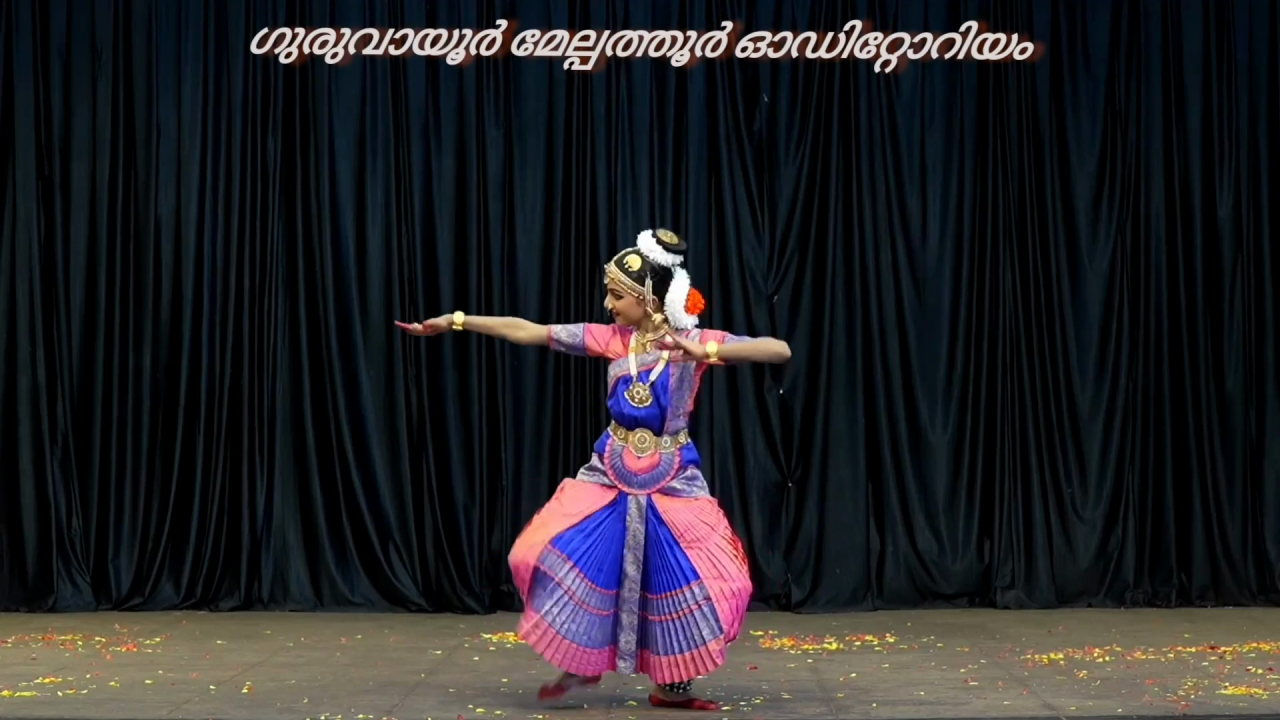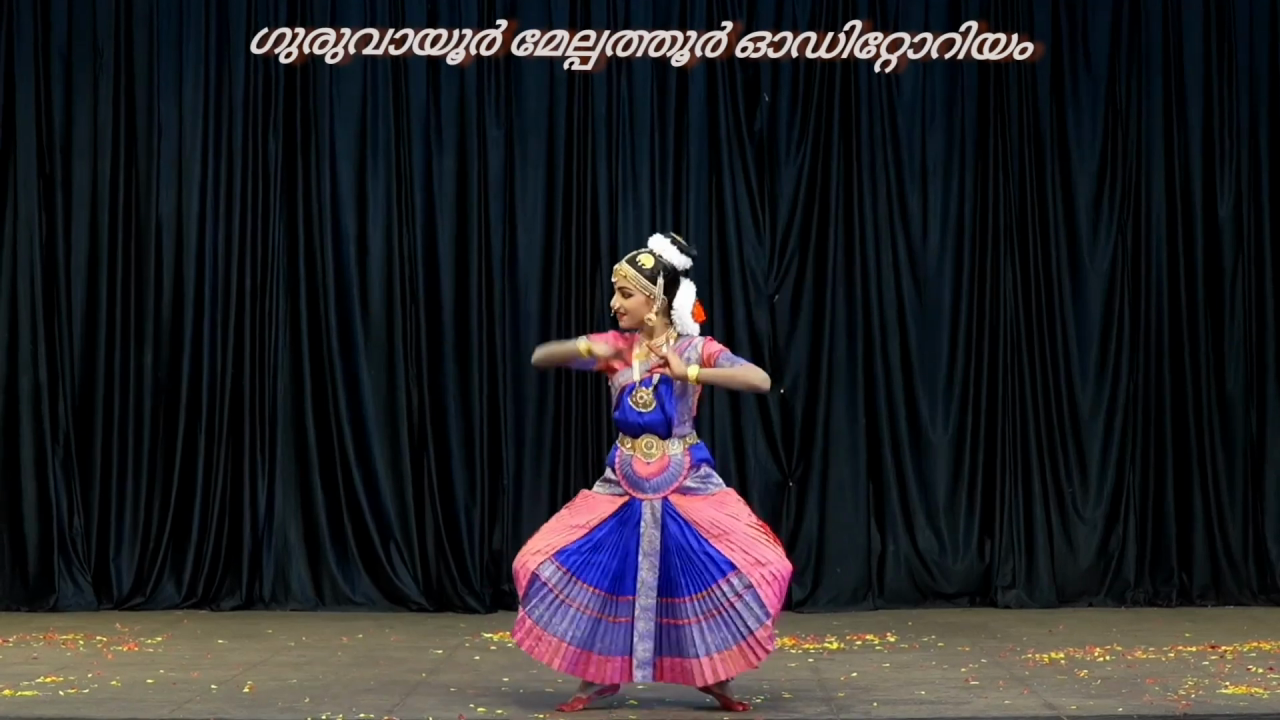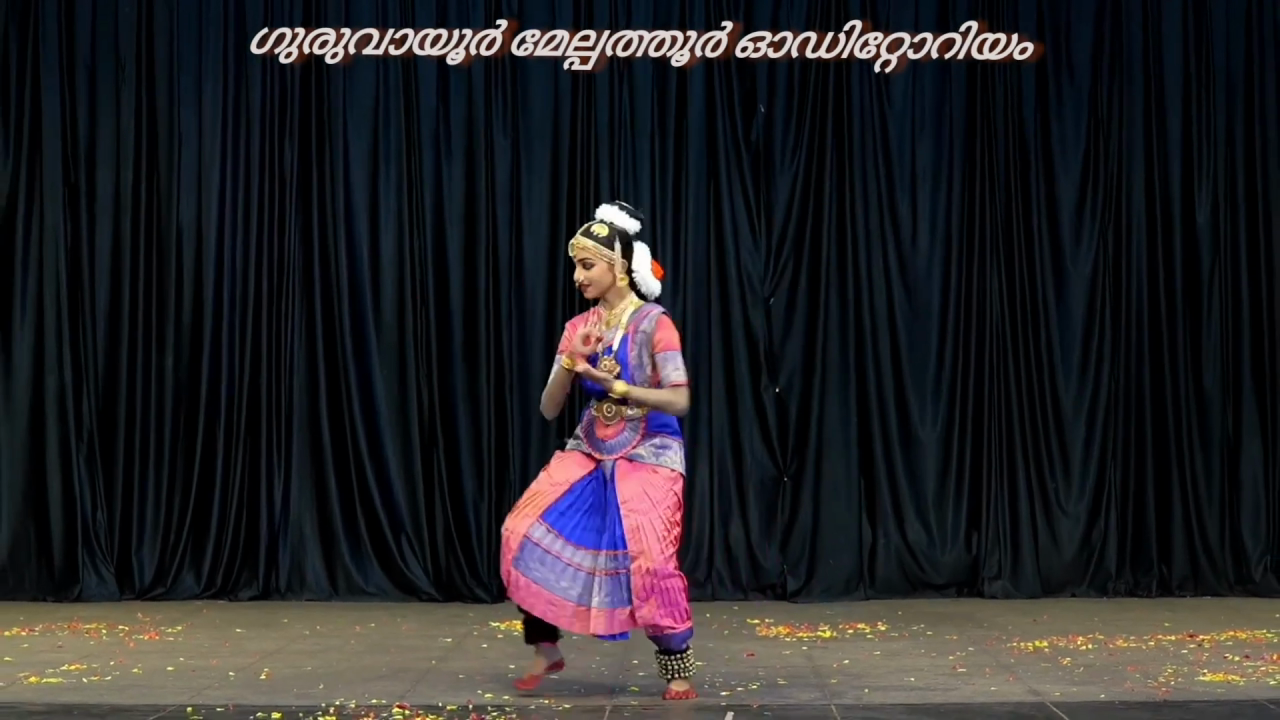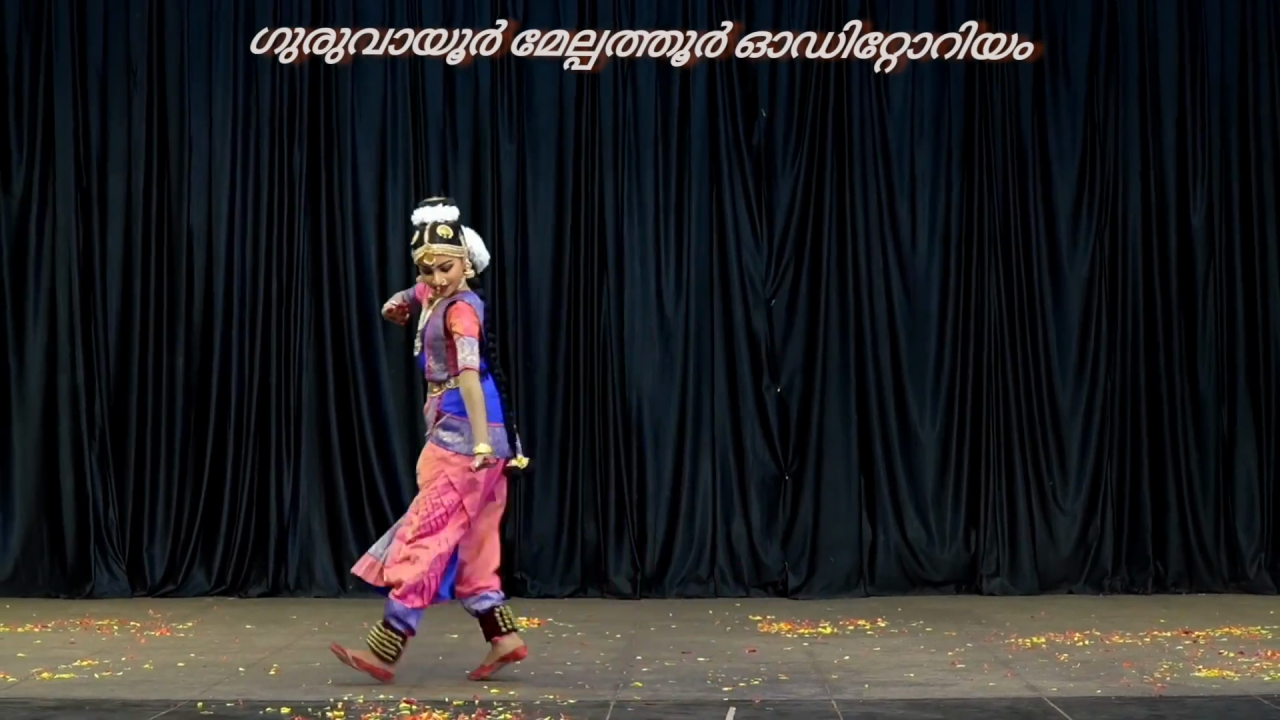
dt=1s
person 1, frame 1
left shoulder: (695, 342)
right shoulder: (610, 339)
left elbow: (780, 351)
right elbow: (529, 332)
left wrist: (709, 353)
right wrist: (455, 320)
left hip: (673, 483)
right hip: (608, 477)
left knee: (706, 582)
right knee: (540, 557)
left ankle: (672, 684)
right ankle: (575, 670)
person 1, frame 2
left shoulder: (694, 348)
right shoulder: (614, 345)
left elbow: (760, 381)
right elbow: (541, 358)
left wrist: (686, 372)
right wrist: (595, 350)
left hip: (688, 487)
right hip: (621, 486)
left knee: (755, 572)
right knee: (545, 566)
left ankle: (716, 677)
right ankle: (598, 675)
person 1, frame 3
left shoulder: (655, 322)
right shoulder: (582, 326)
left elbow: (678, 402)
right elbow: (549, 407)
left wrist: (614, 383)
right wrist: (569, 362)
left hip: (648, 455)
right hip: (592, 450)
left knee: (648, 562)
right knee: (530, 533)
left ankle: (678, 671)
right ankle: (546, 649)
person 1, frame 4
left shoulder: (461, 308)
right shoulder: (433, 292)
left elbow: (469, 376)
right elbow: (404, 305)
left wrist: (481, 442)
right wrist: (396, 307)
left hip: (460, 431)
right hip: (454, 428)
left knee: (426, 537)
right knee: (464, 541)
left ankle: (384, 652)
right ankle: (502, 637)
